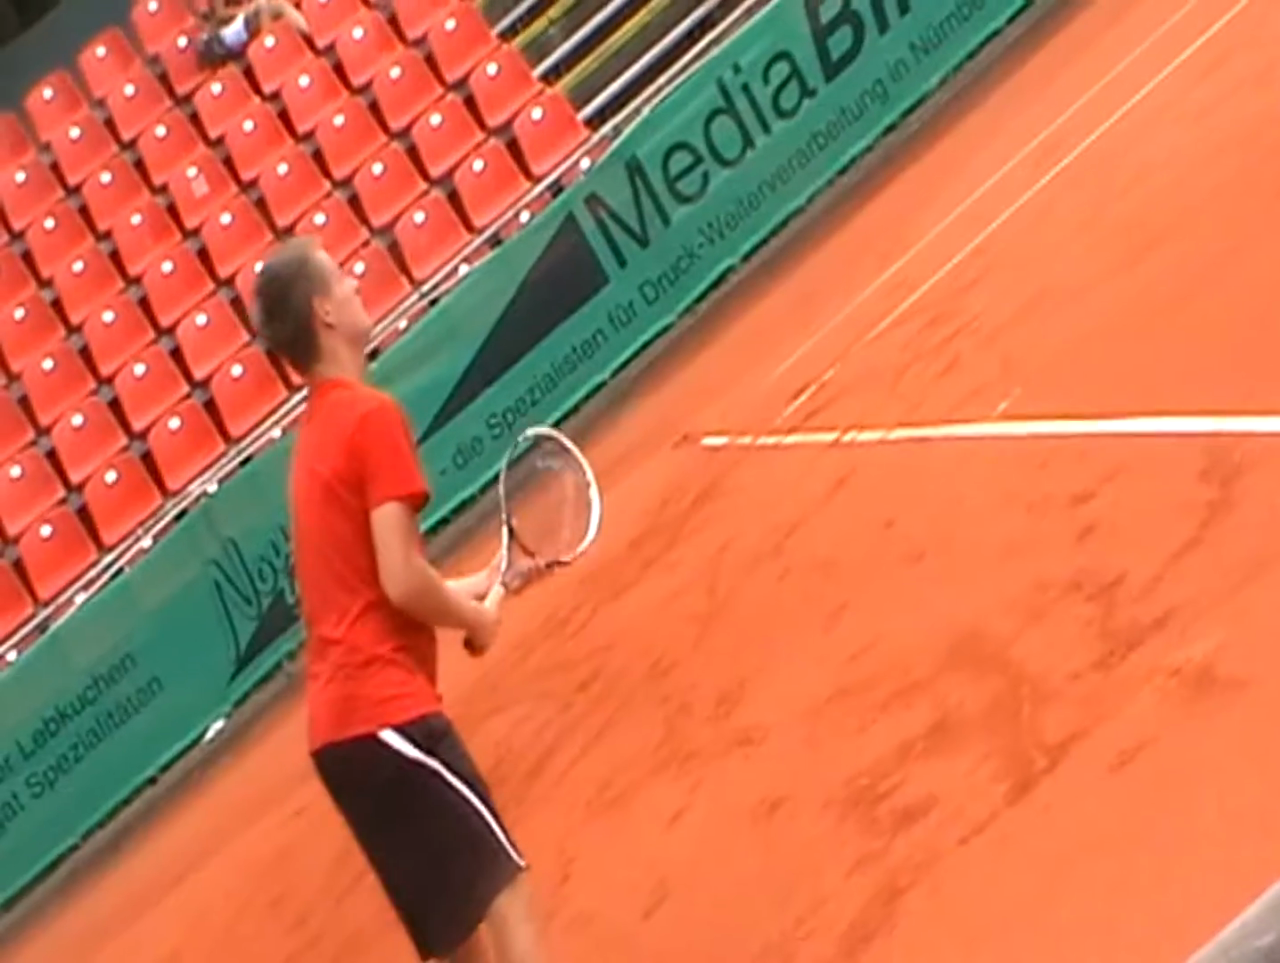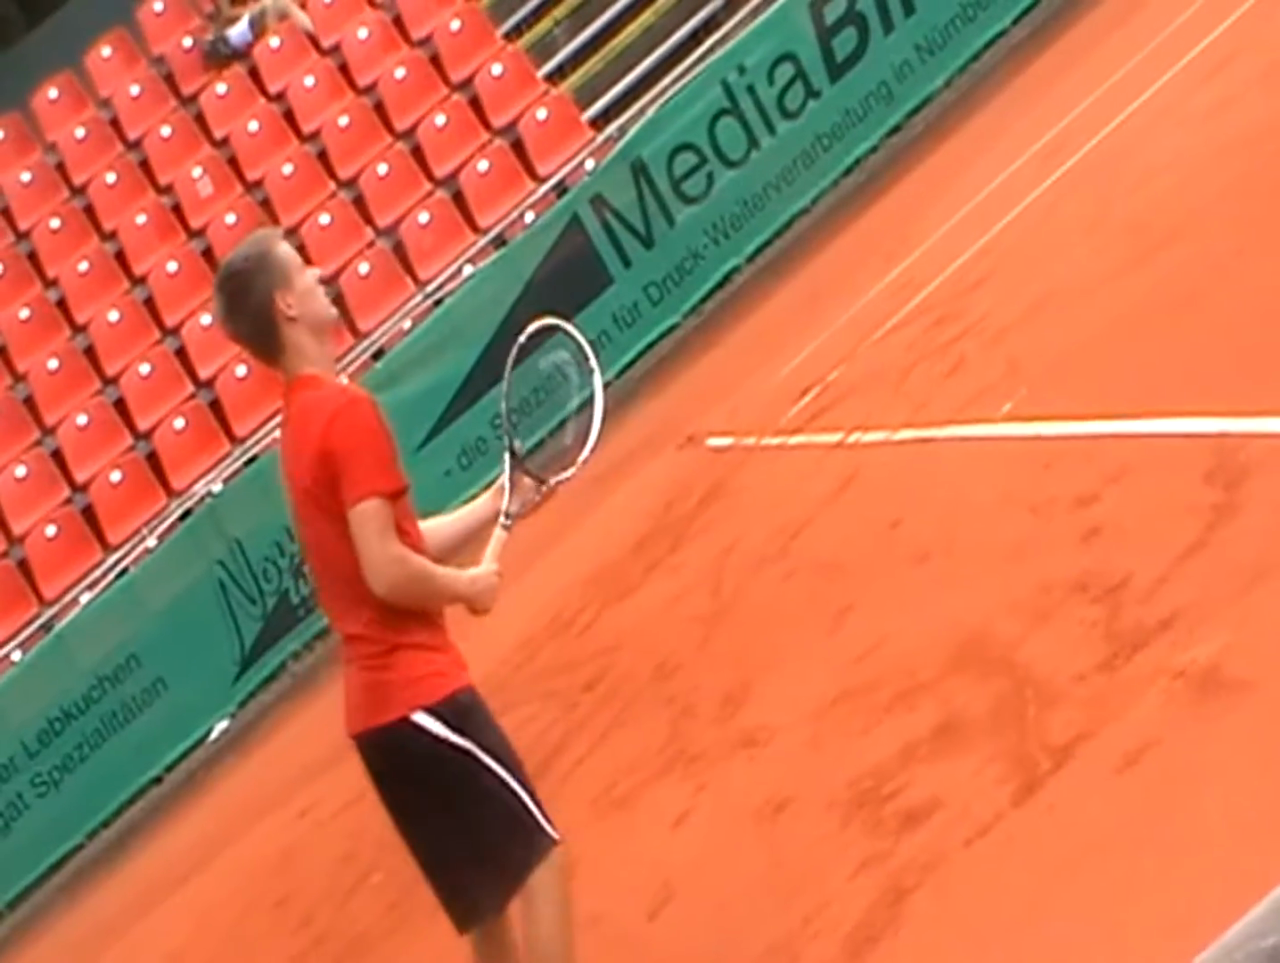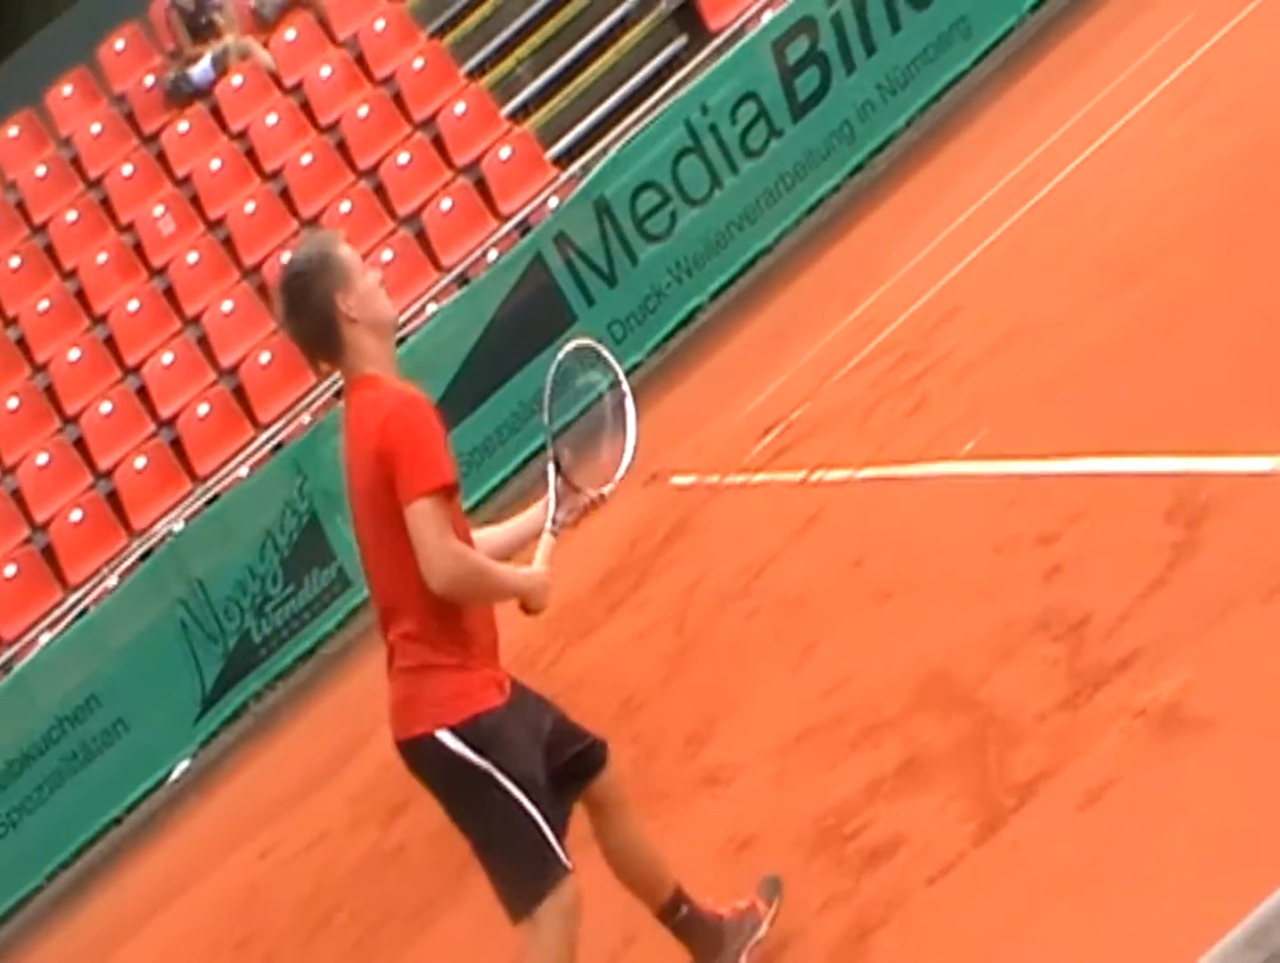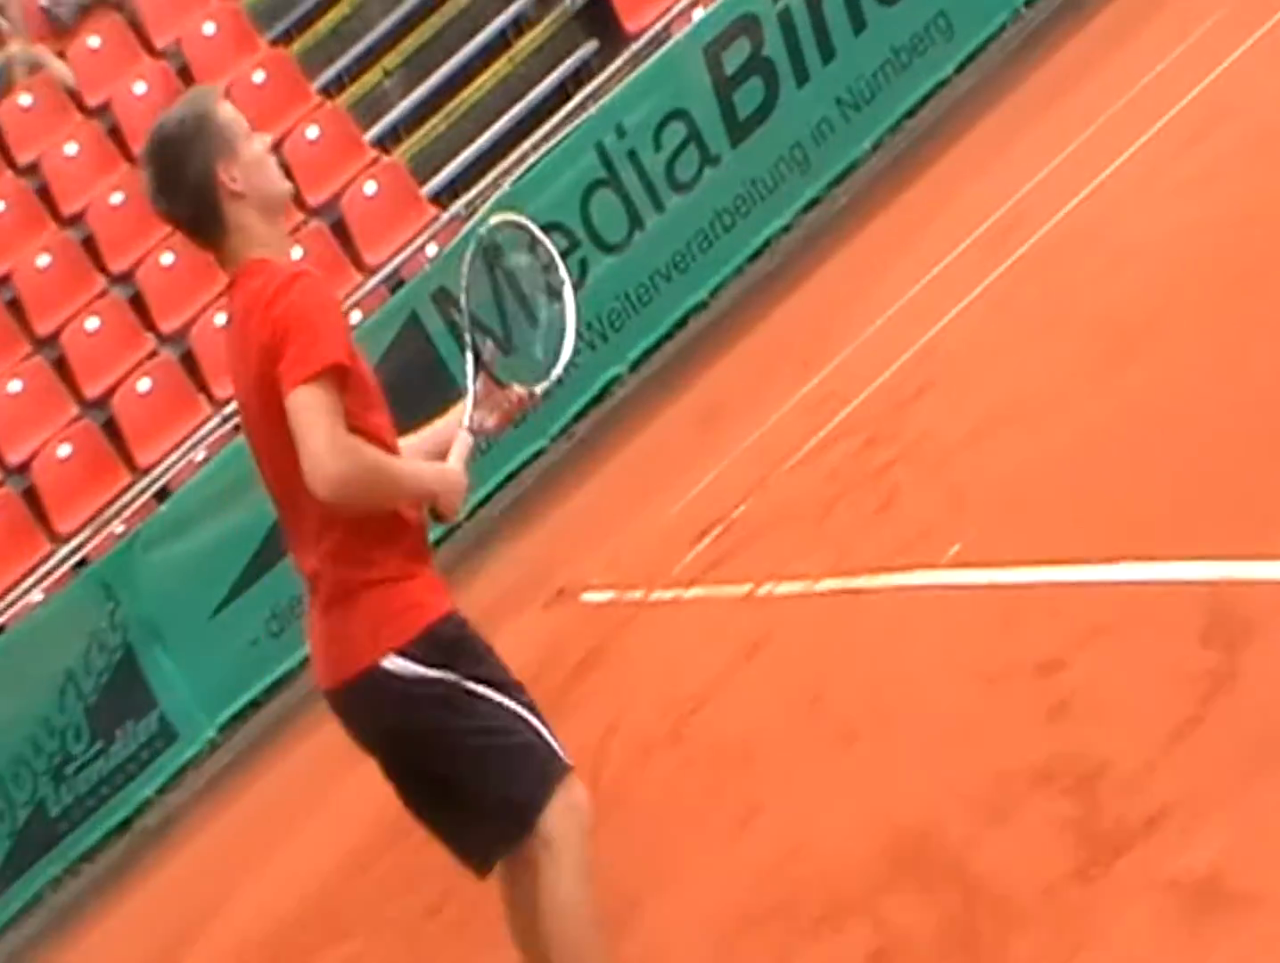
dt=0.5s
person 1, frame 1
left shoulder: (315, 435)
right shoulder: (372, 416)
right elbow: (402, 581)
left wrist: (486, 584)
right wrist: (474, 619)
left hip: (340, 713)
right hip: (385, 711)
right knee: (503, 894)
person 1, frame 2
left shoulder: (306, 418)
right shoulder: (346, 411)
right elbow: (388, 571)
left wrist: (498, 502)
right wrist: (468, 587)
left hip: (390, 693)
right hip: (420, 694)
left knee: (495, 893)
right knee: (541, 861)
person 1, frame 3
left shoulder: (369, 417)
right shoulder: (402, 412)
right elbow: (445, 569)
left wrist: (549, 512)
right wrist: (523, 583)
left hip: (466, 689)
right hip: (453, 704)
left knee: (602, 785)
right knee: (552, 896)
person 1, frame 4
left shoulder: (249, 316)
right shoulder: (292, 300)
right elbow: (331, 469)
left wrist: (465, 417)
right wrist: (430, 481)
left hip: (359, 645)
right hip: (392, 634)
left knee: (527, 845)
right knee: (561, 815)
